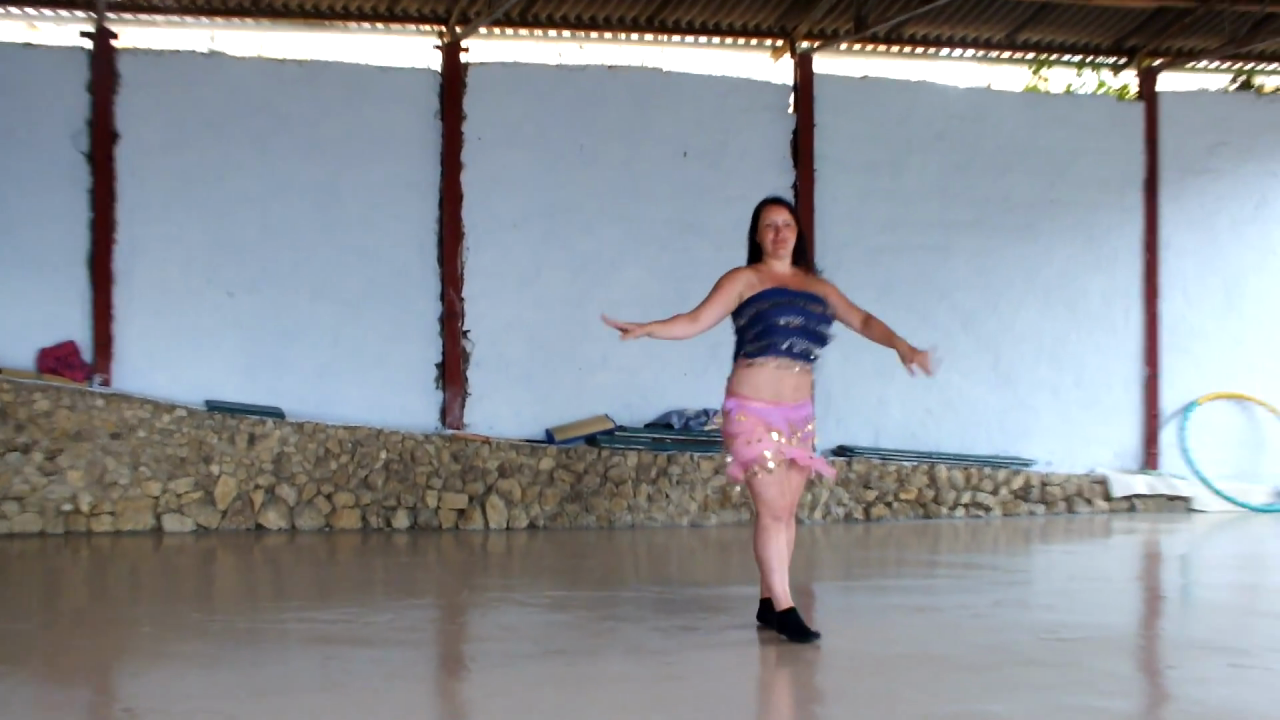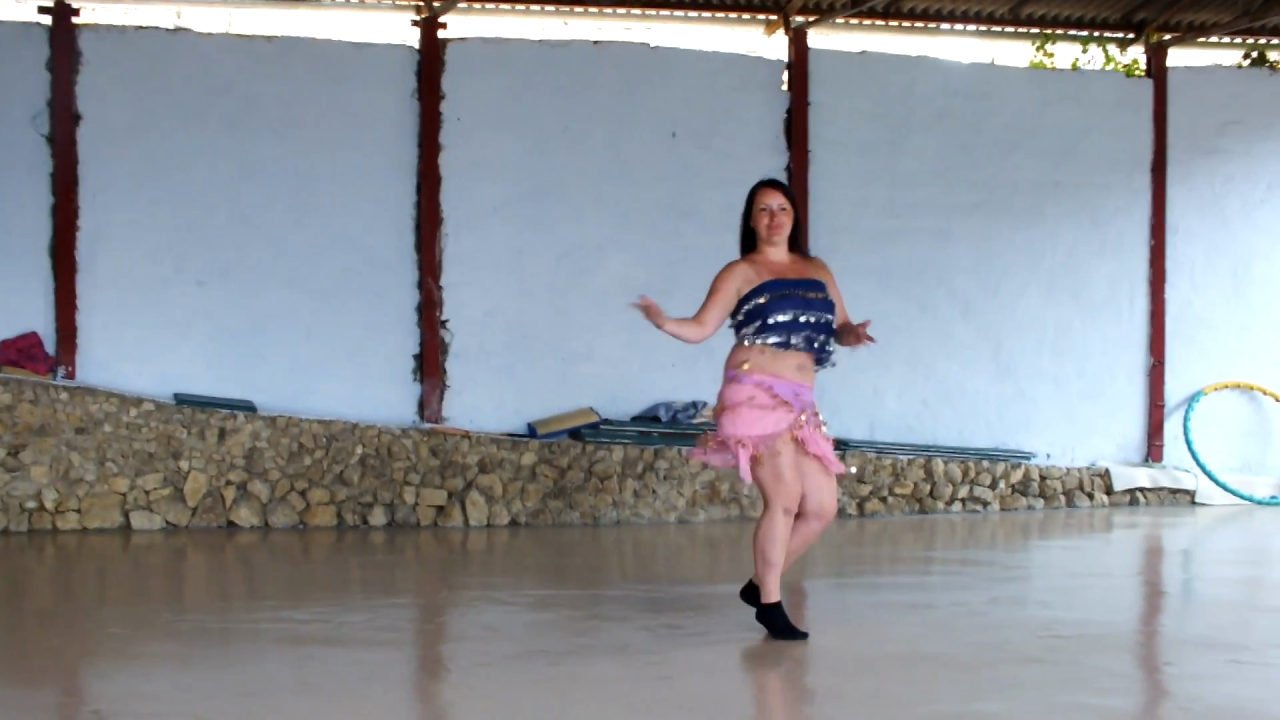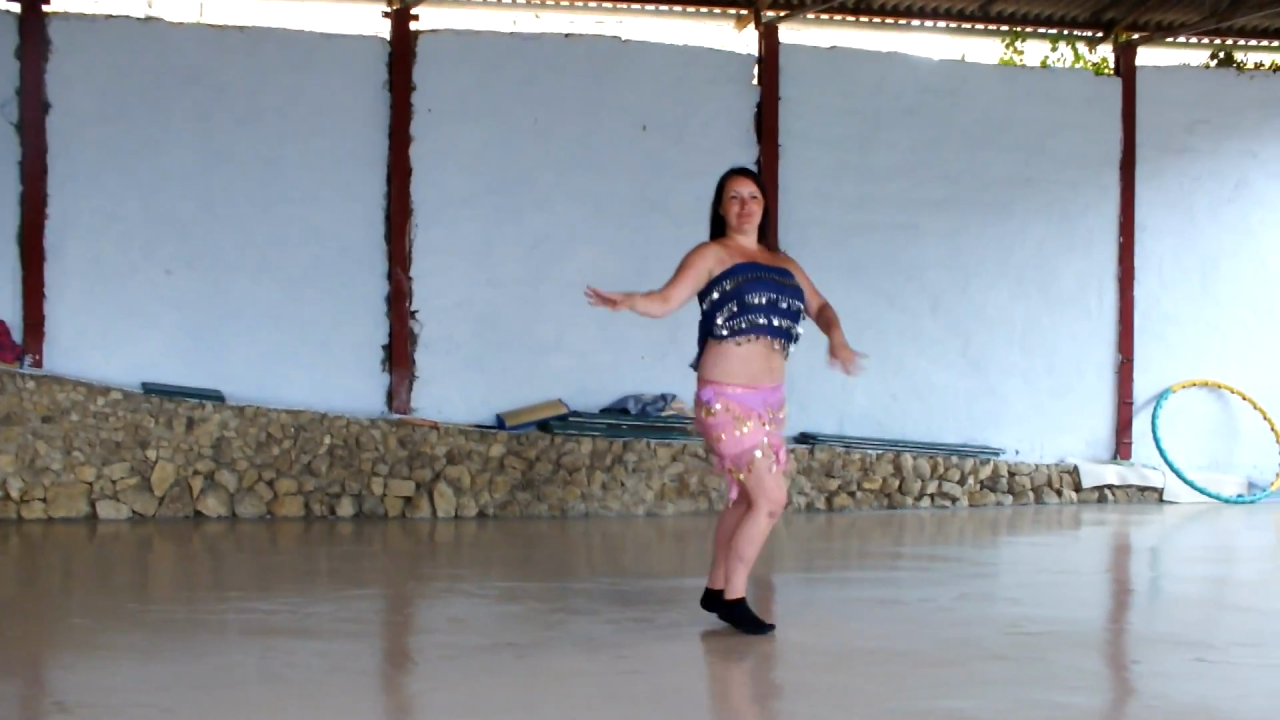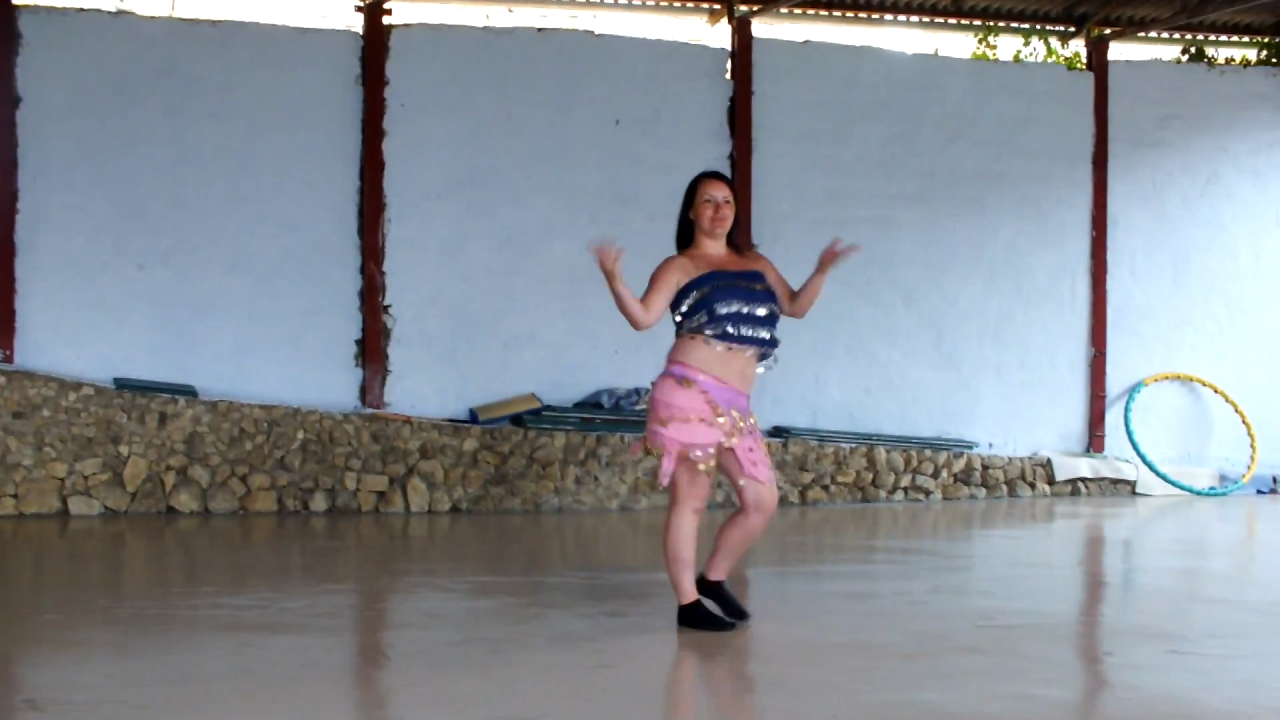
dt=0.3s
person 1, frame 1
left shoulder: (818, 285)
right shoulder: (745, 280)
left elbow: (863, 321)
right elbow: (696, 320)
left wrist: (904, 349)
right wrist: (643, 328)
left hip: (797, 414)
right hip: (754, 414)
left knee: (786, 512)
right knee: (774, 510)
left ankle: (771, 603)
right ankle: (786, 610)
person 1, frame 2
left shoulder: (818, 271)
right shoulder: (740, 272)
left elbow: (841, 327)
right elbow: (699, 328)
left wrist: (854, 335)
right wrist: (661, 320)
left hip: (798, 405)
right hip: (754, 392)
left knee: (822, 508)
right knee: (785, 501)
left ankle: (760, 584)
right ankle: (770, 604)
person 1, frame 3
left shoulder: (784, 263)
right shoulder: (712, 254)
left elbow: (822, 309)
right elbow: (663, 303)
left wrist: (837, 338)
right wrist: (627, 300)
left hip: (766, 399)
right hip: (729, 398)
left knee: (748, 502)
right knee: (770, 501)
left ankle: (715, 591)
right ankle: (734, 600)
person 1, frame 4
left shoulder: (756, 263)
right shoulder: (680, 266)
left elbow: (793, 306)
right elbow: (642, 317)
left wrist: (821, 271)
right wrist: (614, 276)
left hip: (733, 403)
right hip: (690, 393)
left knee: (762, 502)
right knee: (689, 501)
left ankle: (713, 580)
right ankle: (688, 604)
